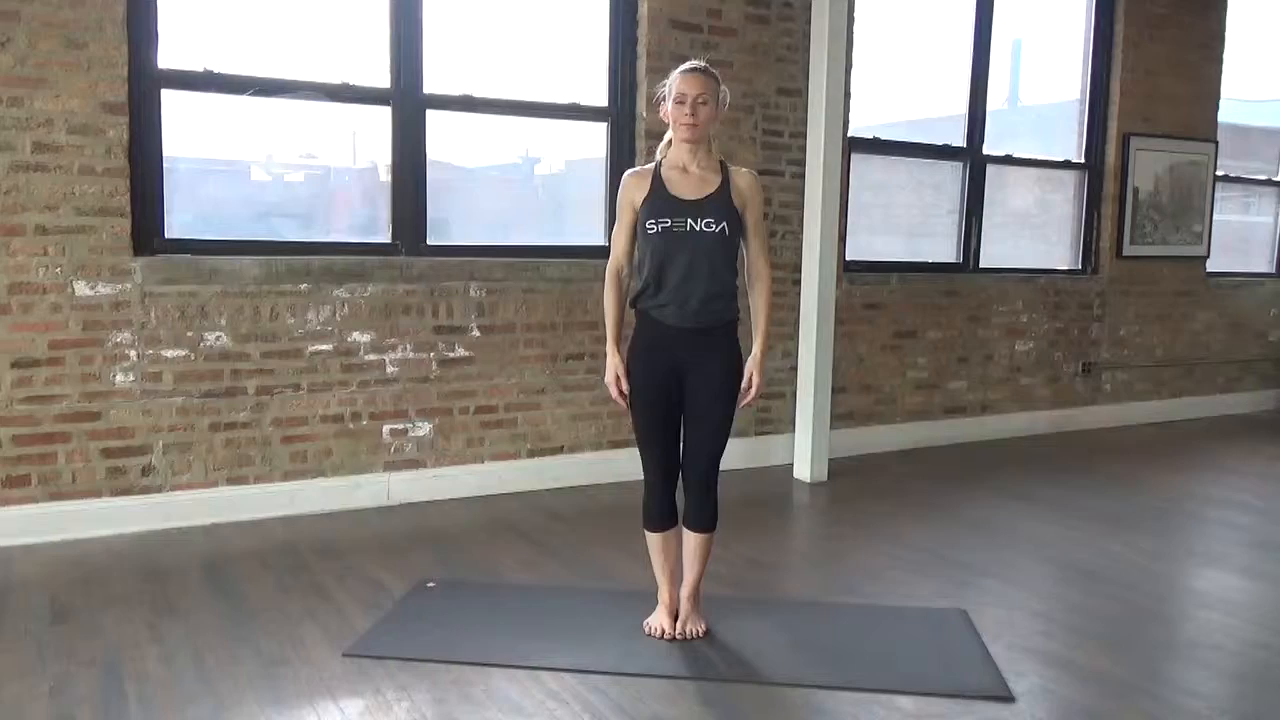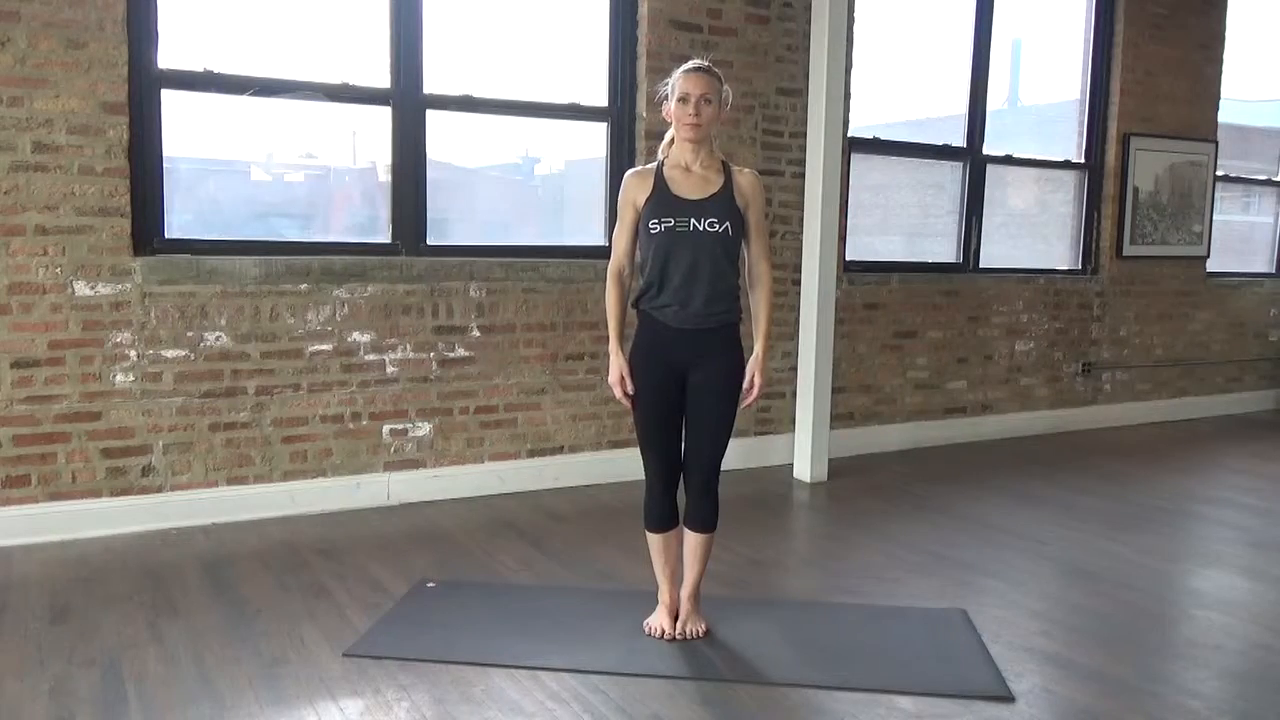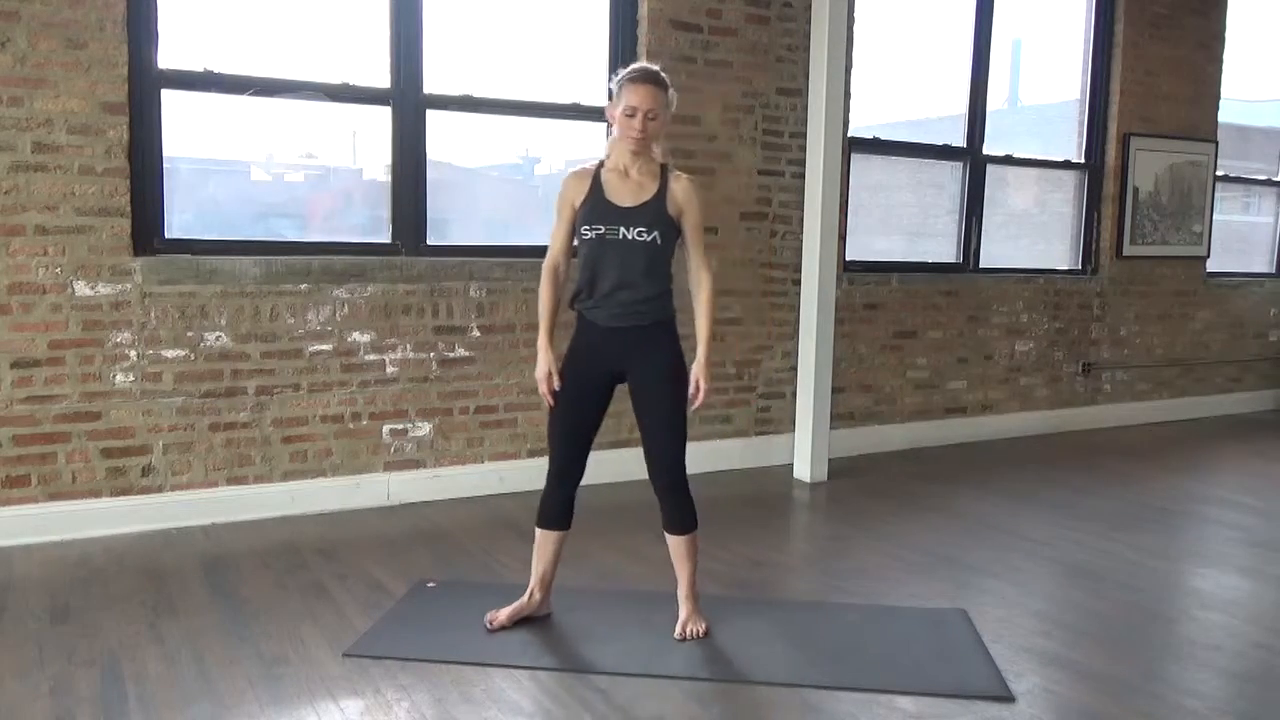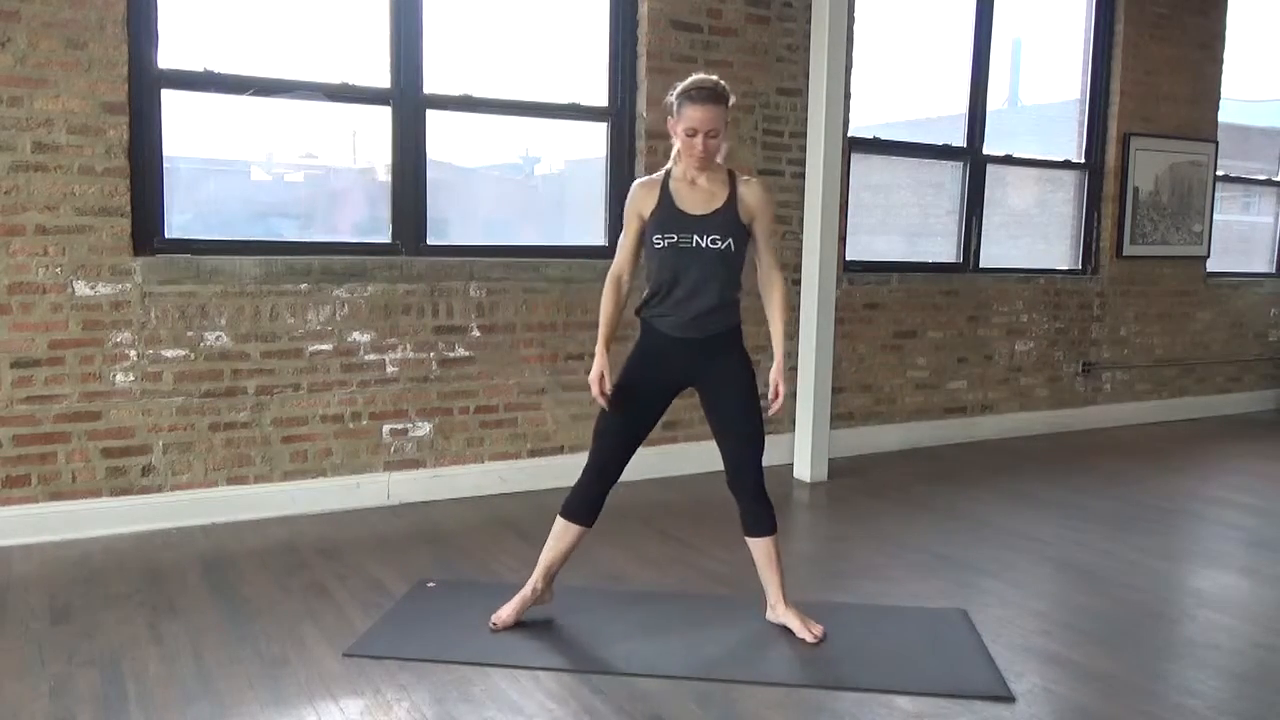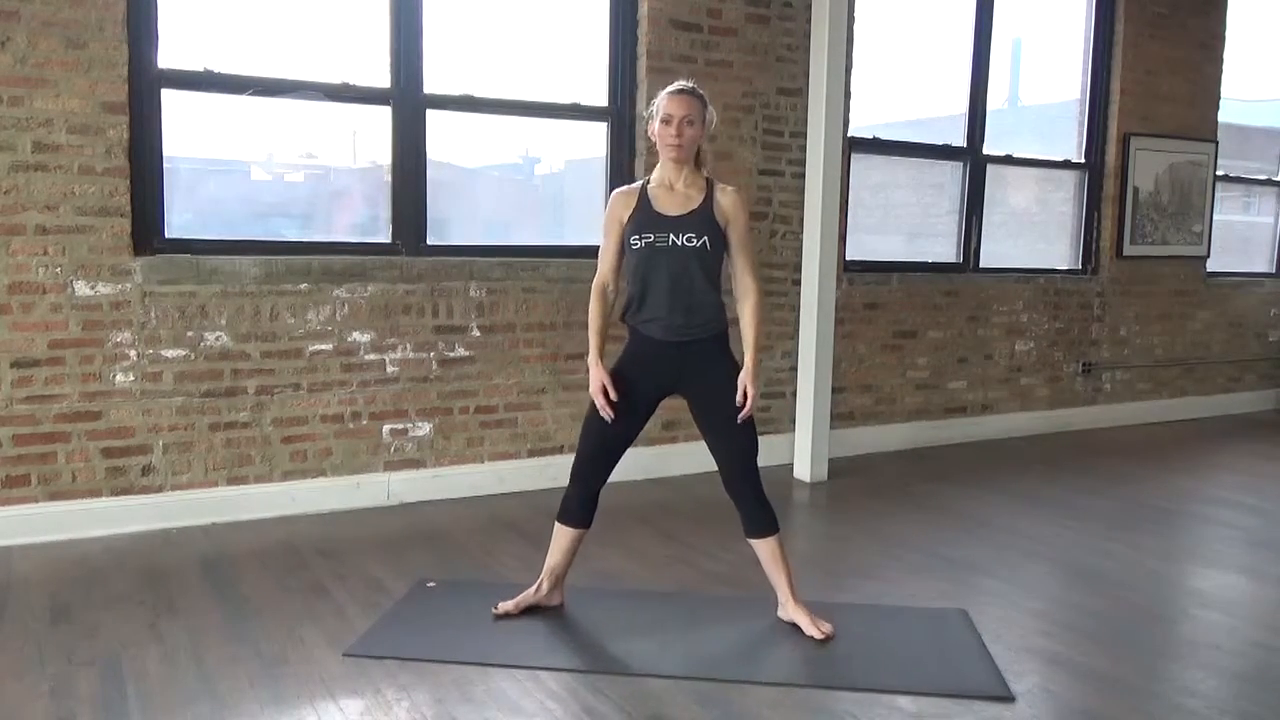
dt=1s
person 1, frame 1
left shoulder: (741, 184)
right shoulder: (638, 183)
left elbow: (758, 270)
right elbow: (618, 270)
left wrist: (759, 348)
right wrist: (612, 349)
left hip: (715, 346)
right hip: (654, 344)
left knee: (701, 475)
right knee: (660, 475)
left ankle: (691, 599)
right ankle: (665, 598)
person 1, frame 2
left shoulder: (743, 184)
right shoulder: (640, 182)
left elbow: (759, 270)
right elbow: (619, 270)
left wrist: (760, 349)
right wrist: (615, 350)
left hip: (718, 347)
right hip: (656, 344)
left knee: (702, 477)
right knee: (661, 476)
left ankle: (691, 599)
right ankle: (665, 599)
person 1, frame 3
left shoulder: (678, 190)
right shoulder: (580, 183)
left elbow: (699, 274)
right elbow: (555, 267)
left wrist: (701, 355)
right wrist: (543, 345)
left hip: (655, 344)
right hip: (592, 341)
left knee: (668, 474)
right knee: (563, 470)
left ankle: (687, 599)
right ankle: (538, 593)
person 1, frame 4
left shoulder: (749, 195)
right shoulder: (646, 192)
left elbow: (770, 278)
right elbow: (620, 275)
left wrist: (779, 359)
right wrist: (601, 351)
left hip: (722, 352)
right hip: (658, 348)
left knee: (747, 478)
right knee: (600, 468)
left ankle: (778, 602)
right ankle: (537, 585)
person 1, frame 5
left shoulder: (726, 201)
right shoulder: (625, 201)
left elbow: (746, 286)
right elbow: (603, 284)
left wrist: (750, 364)
right wrist: (595, 361)
left hip: (708, 356)
right hip: (643, 354)
left knee: (744, 480)
right knee: (587, 470)
left ankle: (789, 602)
right ankle: (548, 586)
